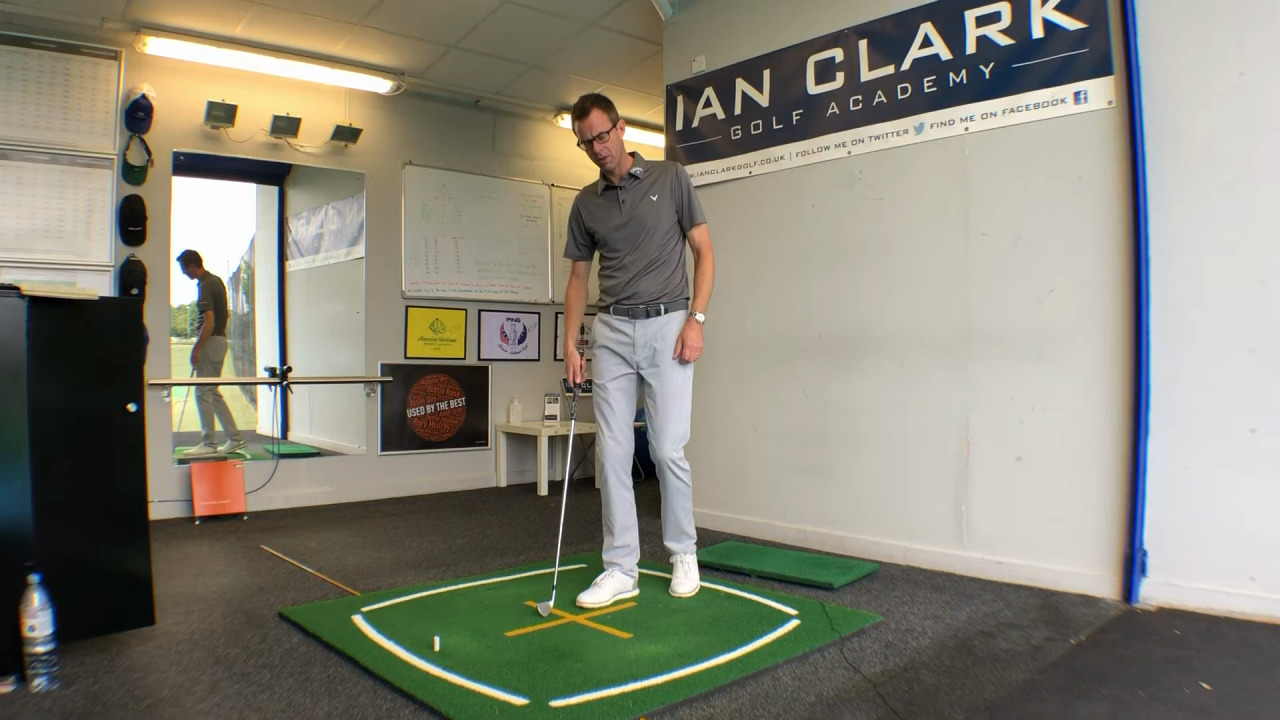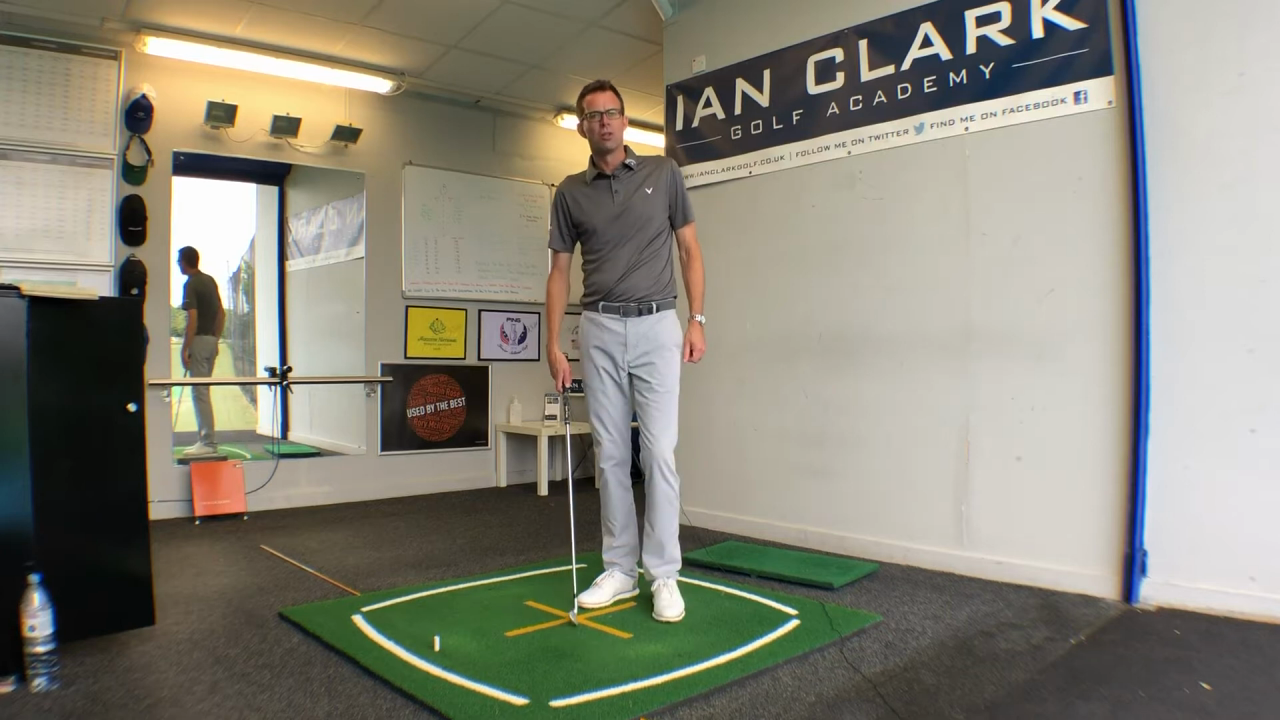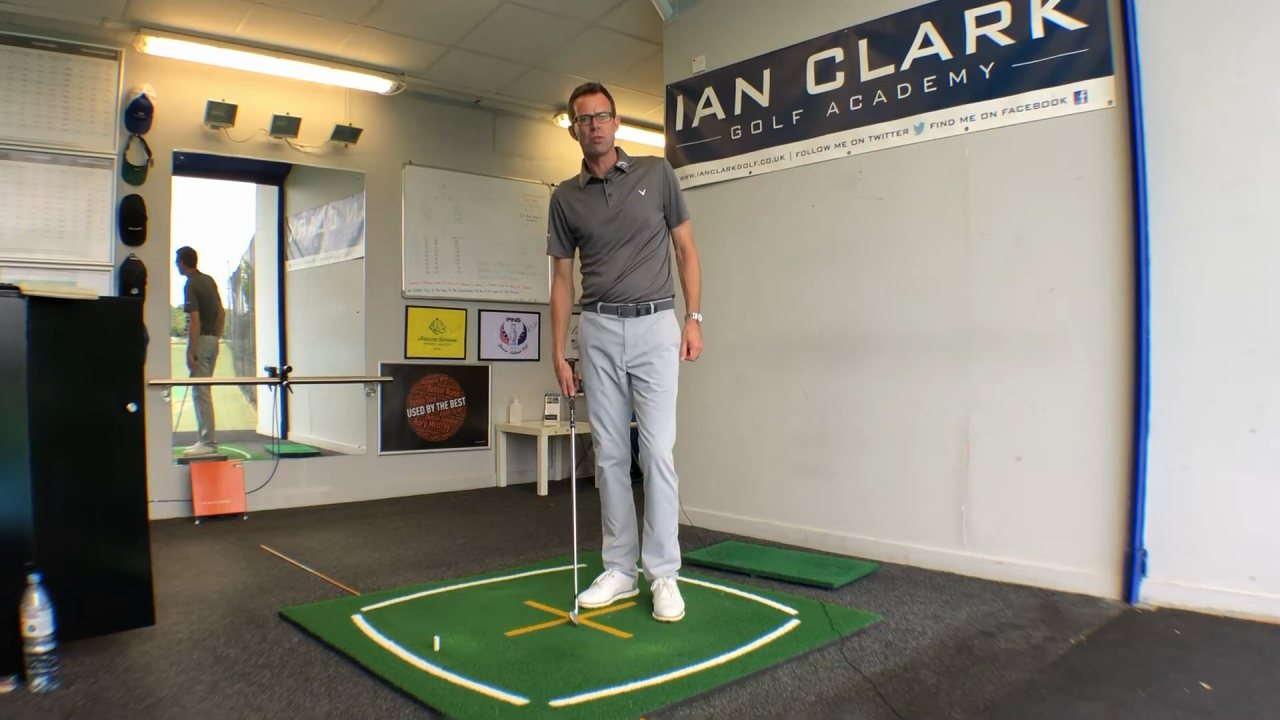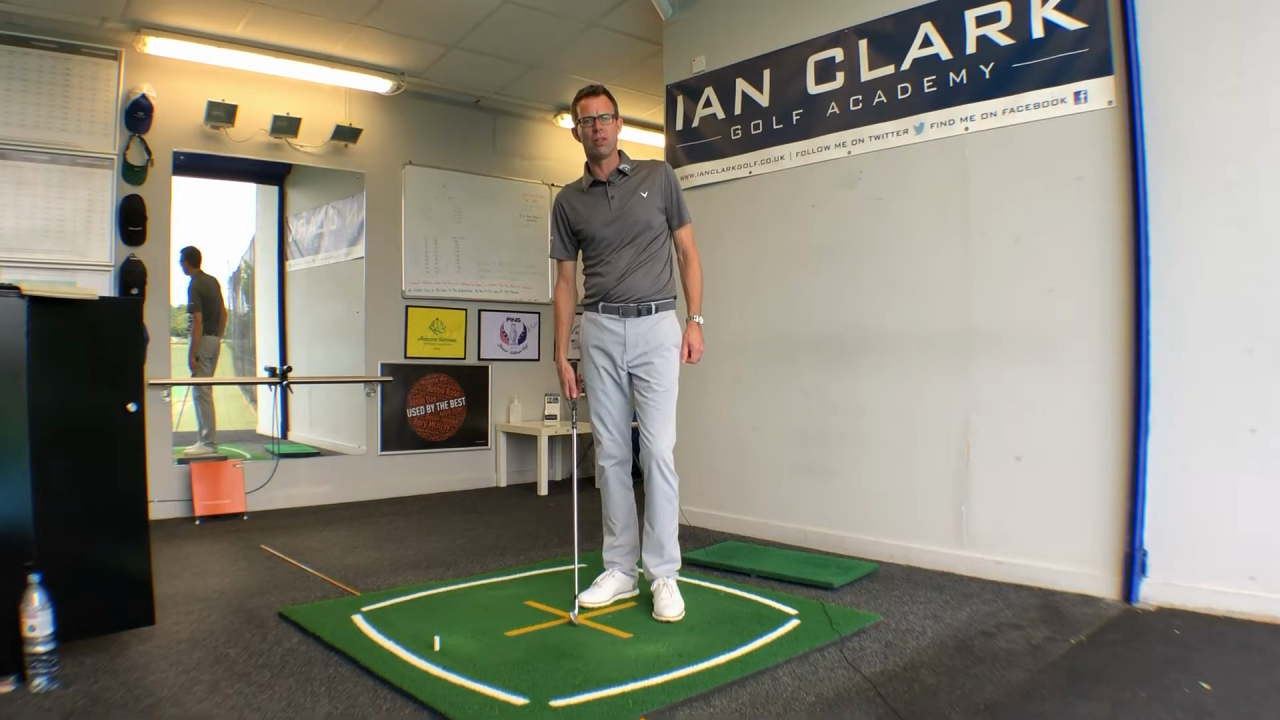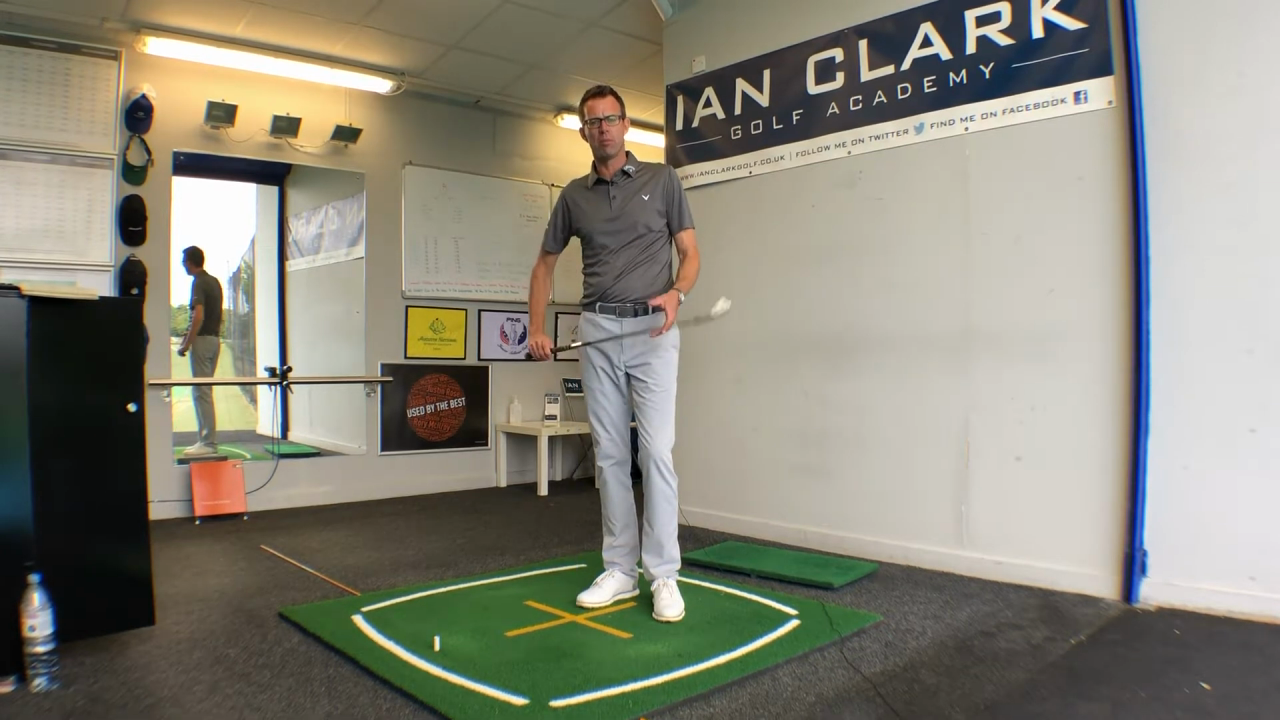
dt=1s
person 1, frame 1
left shoulder: (670, 177)
right shoulder: (585, 203)
left elbow: (703, 252)
right elbow: (578, 276)
left wrist: (695, 320)
right wrist: (570, 343)
left hip: (666, 326)
right hip: (611, 333)
left knee: (668, 450)
right knee: (613, 453)
left ankle: (681, 552)
right ankle: (621, 568)
person 1, frame 2
left shoulder: (664, 173)
right shoulder: (570, 192)
left elbow: (690, 250)
right elbow: (559, 272)
left wrist: (696, 320)
right wrist: (553, 345)
left hip: (656, 326)
right hip: (600, 329)
left knee: (659, 452)
right knee: (611, 455)
left ankle: (664, 575)
right ankle: (620, 569)
person 1, frame 3
left shoulder: (656, 173)
right shoulder: (565, 197)
left elbow: (685, 248)
right elbow: (562, 277)
left wrist: (693, 318)
right wrist: (558, 353)
left hip: (654, 325)
right hip: (598, 330)
left knee: (657, 450)
right knee: (610, 454)
left ankle: (664, 574)
right ankle: (620, 569)
person 1, frame 4
left shoulder: (658, 176)
right shoulder: (569, 200)
left elbow: (687, 251)
right elbow: (565, 280)
left wrist: (695, 320)
right wrist: (561, 356)
left hip: (656, 325)
right hip: (599, 330)
left knee: (658, 450)
right knee: (611, 454)
left ankle: (664, 574)
right ankle: (620, 568)
person 1, frame 5
left shoulder: (662, 179)
right shoulder: (573, 195)
left elbow: (689, 254)
right elbow: (544, 264)
left wrist: (677, 293)
right wrist: (536, 327)
left hip: (652, 331)
right hip: (597, 332)
left knee: (656, 450)
right knee: (610, 453)
left ankle: (663, 574)
right ankle: (619, 569)
person 2, frame 1
left shoulder: (205, 286)
right shoulder: (216, 280)
left elbow: (209, 322)
left wrist: (196, 349)
left hip: (211, 341)
right hip: (220, 339)
left knee: (203, 393)
right knee: (213, 392)
left ankle: (208, 443)
right ankle: (235, 437)
person 2, frame 2
left shoulder: (191, 284)
right shoulder: (210, 280)
left elbow: (192, 320)
right elbow: (221, 314)
left wrist: (184, 350)
left hip: (199, 340)
right hip: (211, 339)
left knee: (200, 392)
right knee: (202, 391)
left ankle: (208, 442)
right ankle: (205, 439)
person 2, frame 3
left shoulder: (191, 285)
right shoulder: (209, 280)
left elbow: (195, 321)
right elbow: (221, 312)
left wrist: (190, 352)
left hip: (201, 340)
right hip: (212, 339)
left knee: (201, 392)
right knee: (203, 390)
left ankle: (208, 442)
right ankle: (205, 439)
person 2, frame 4
left shoulder: (195, 285)
right shoulder: (212, 281)
left elbow: (198, 322)
right elbow: (223, 313)
left wrist: (192, 354)
left hip: (202, 340)
right hip: (214, 340)
left knee: (202, 392)
right knee: (204, 391)
left ankle: (208, 442)
right ankle: (205, 439)
person 2, frame 5
left shoulder: (198, 283)
right shoulder: (214, 281)
left elbow: (199, 316)
left wrist: (187, 342)
left hip: (202, 340)
right hip: (214, 338)
left knee: (202, 392)
right knee: (201, 391)
left ankle: (208, 442)
right ankle: (205, 439)
